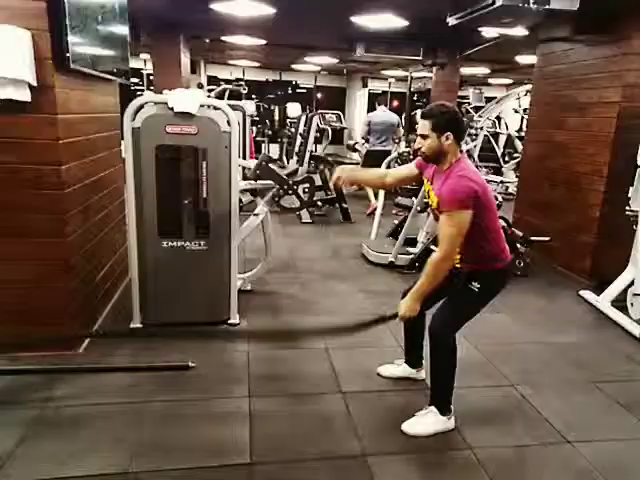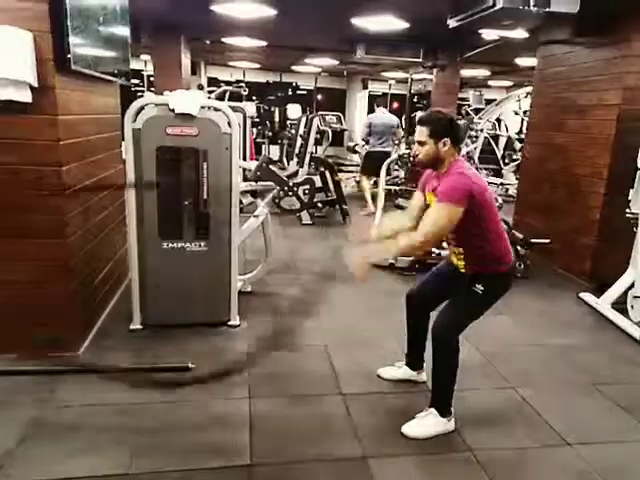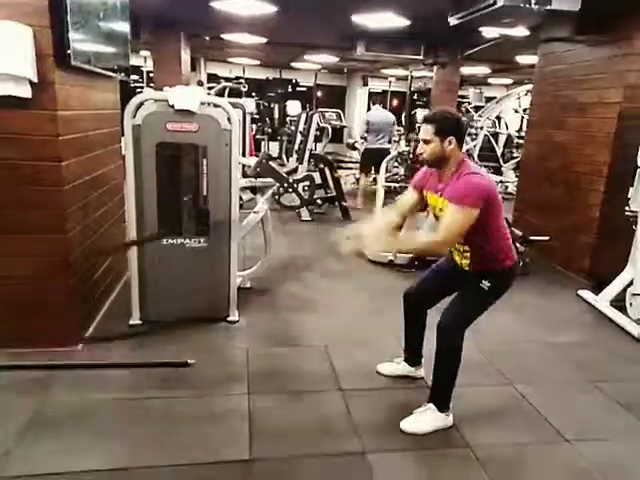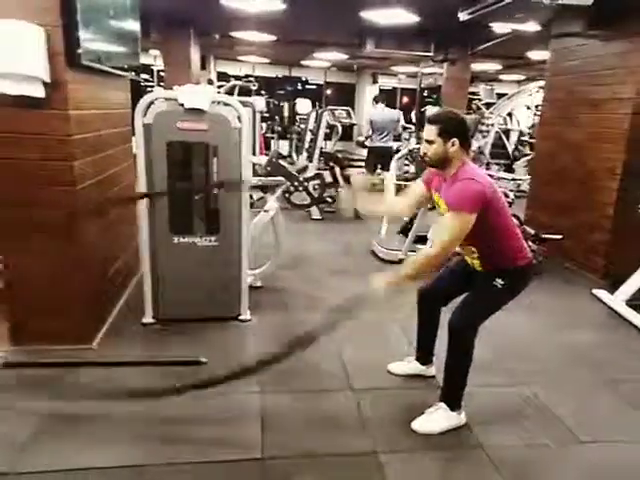
dt=0.2s
person 1, frame 1
left shoulder: (460, 184)
right shoulder: (434, 164)
left elbow: (445, 253)
right elbow: (390, 178)
left wrist: (414, 297)
right wrist: (352, 176)
left hip: (487, 270)
right hip: (461, 261)
left knee: (441, 328)
right knee: (414, 301)
left ankle: (441, 413)
right ankle: (413, 365)
person 1, frame 2
left shoulder: (460, 183)
right shoulder: (432, 174)
left elbow: (425, 239)
right elbow: (409, 219)
left wrist: (371, 255)
right wrist: (372, 234)
left hip: (491, 272)
right hip: (462, 261)
left knee: (444, 329)
right knee: (416, 299)
left ankle: (441, 414)
right ankle: (414, 366)
person 1, frame 3
left shoulder: (470, 184)
right shoulder: (429, 174)
left elbow: (443, 240)
right elbow: (398, 211)
left wrist: (388, 241)
right wrist: (363, 232)
left hip: (494, 269)
right hip: (462, 257)
left knee: (450, 325)
right knee: (417, 295)
left ankle: (439, 409)
right ankle: (412, 362)
person 1, frame 4
left shoulder: (469, 188)
right shoulder: (436, 174)
left elbow: (441, 249)
right elbow: (403, 205)
left wrist: (394, 278)
right wrist: (365, 200)
left hip: (509, 268)
right hip: (476, 258)
left knee: (462, 324)
right knee: (429, 295)
left ankle: (451, 409)
right ankle: (424, 361)
